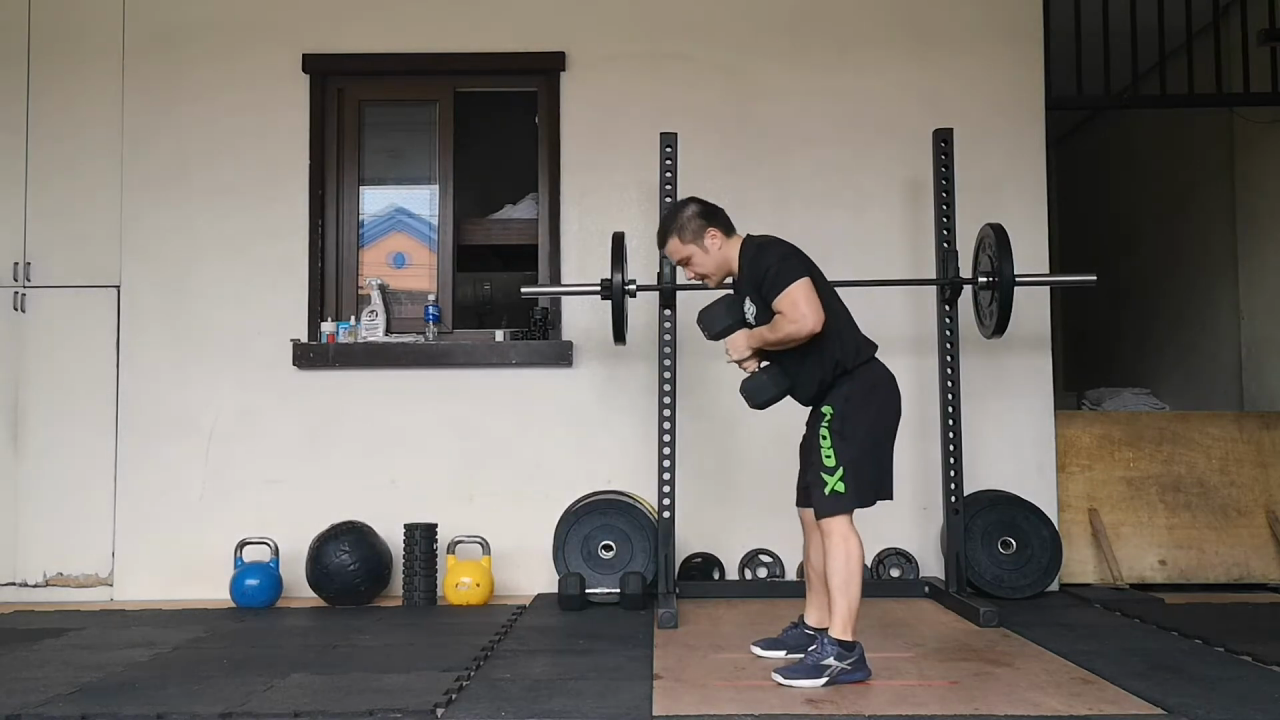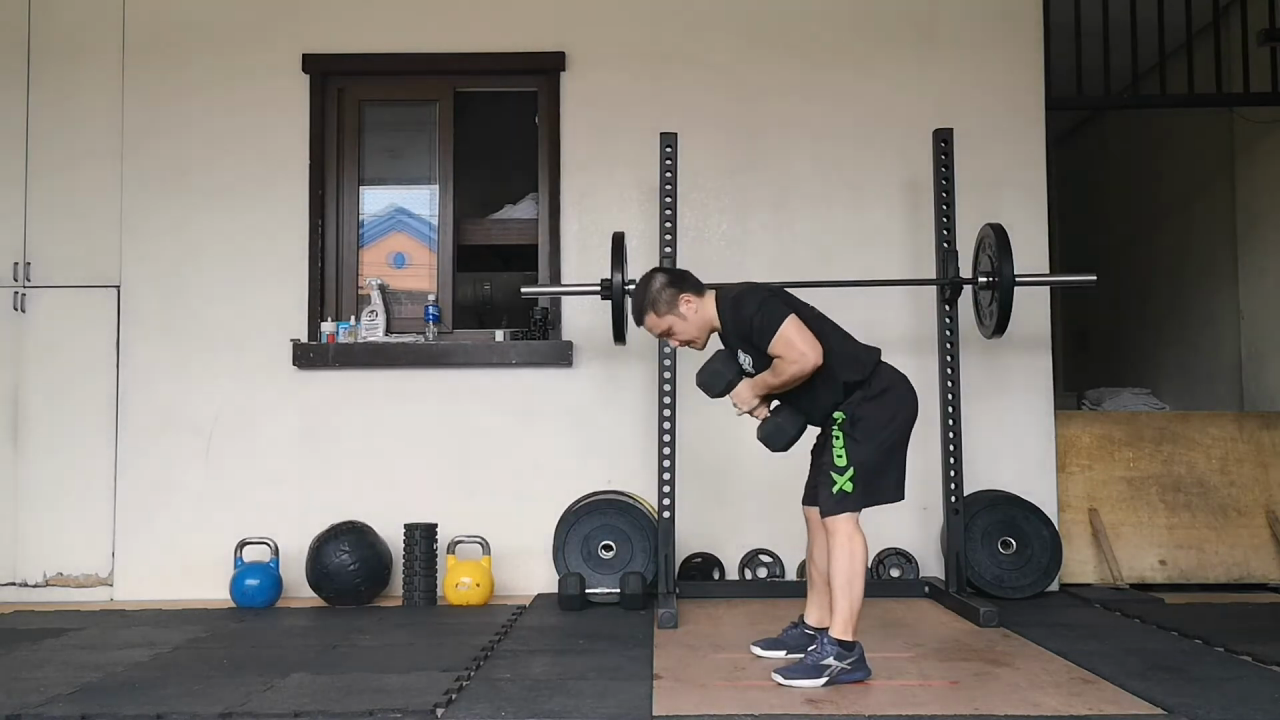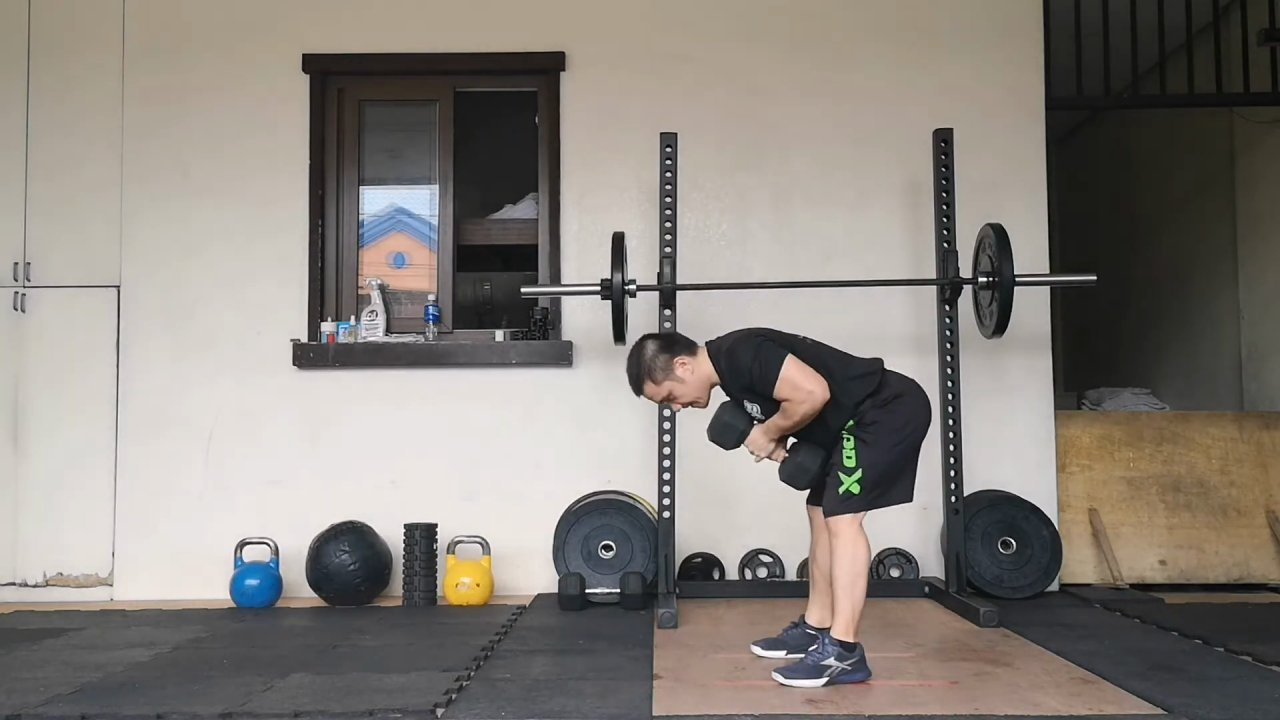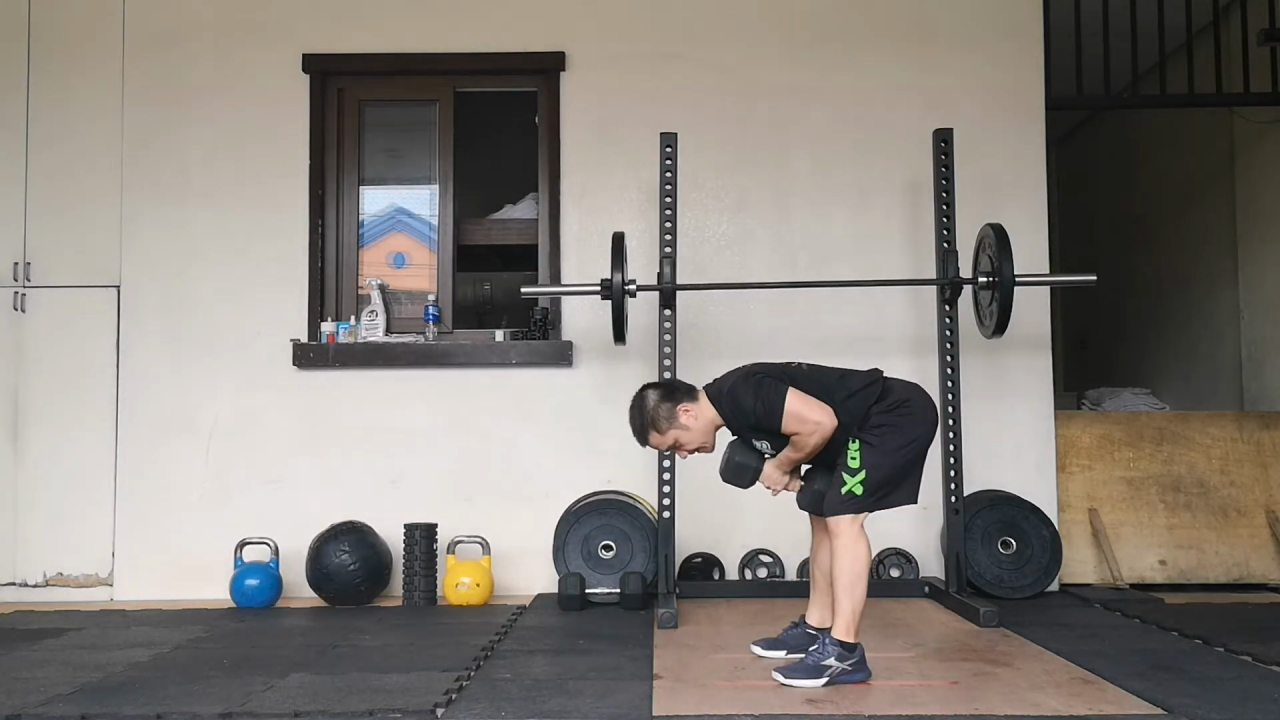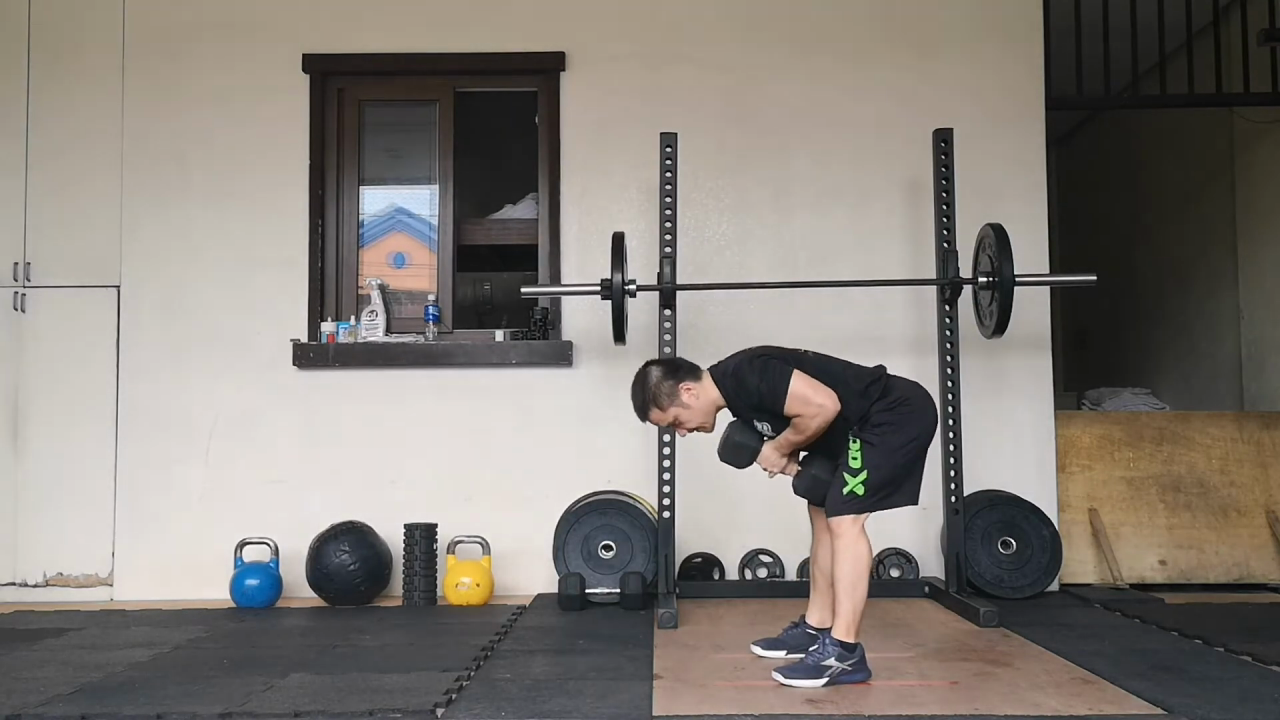
dt=0.4s
person 1, frame 1
left shoulder: (767, 256)
right shoulder: (745, 278)
left elbow: (806, 320)
left wrist: (750, 340)
right wrist: (751, 352)
left hip: (856, 394)
right hip: (834, 400)
left knee: (834, 516)
right knee: (813, 515)
left ankle: (842, 650)
right ankle: (815, 628)
person 1, frame 2
left shoulder: (746, 304)
right shoulder: (731, 322)
left elbow: (806, 356)
left wrist: (756, 388)
right wrist: (758, 398)
left hip: (873, 401)
right hip: (850, 409)
left knee: (839, 516)
right knee: (818, 513)
left ankle: (842, 651)
right ankle: (813, 628)
person 1, frame 3
left shoulder: (740, 355)
right shoulder: (730, 365)
left elbow: (813, 392)
left wrist: (768, 434)
right wrist: (773, 437)
left hip: (889, 409)
right hip: (867, 416)
left knee: (843, 516)
right knee: (822, 512)
left ankle: (843, 651)
right ankle: (815, 628)
person 1, frame 4
left shoulder: (742, 395)
right shoulder: (732, 403)
left elbow: (820, 422)
right elbow: (796, 429)
left wrist: (781, 467)
right wrist: (789, 470)
left hip: (897, 415)
right hip: (878, 420)
left knee: (843, 517)
right knee: (824, 515)
left ankle: (843, 652)
right ankle: (816, 629)
person 1, frame 5
left shoulder: (746, 376)
right shoulder: (736, 387)
left elbow: (823, 405)
left wrist: (779, 449)
right wrist: (786, 454)
left hip: (897, 414)
right hip: (878, 420)
left knee: (844, 516)
right knee: (824, 512)
left ankle: (843, 651)
right ankle: (815, 628)
